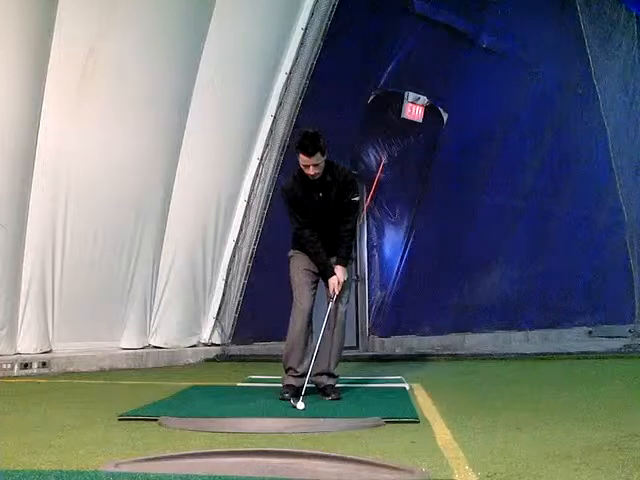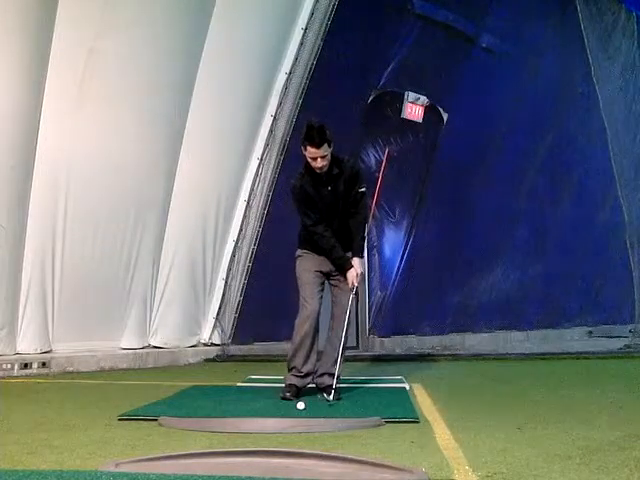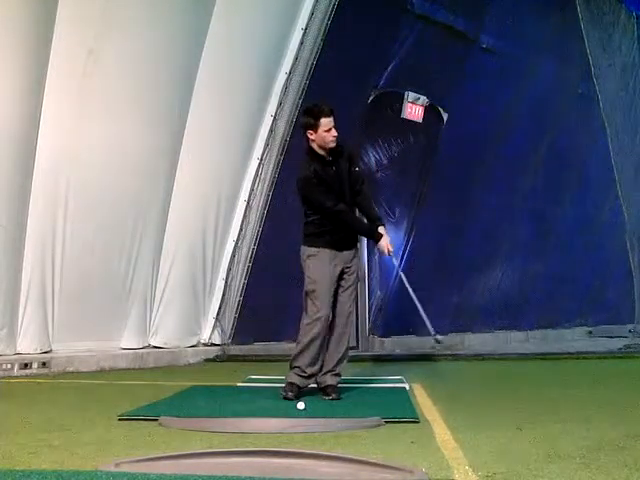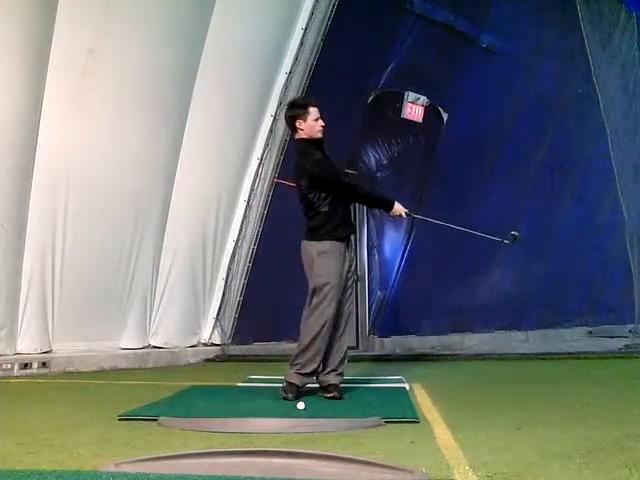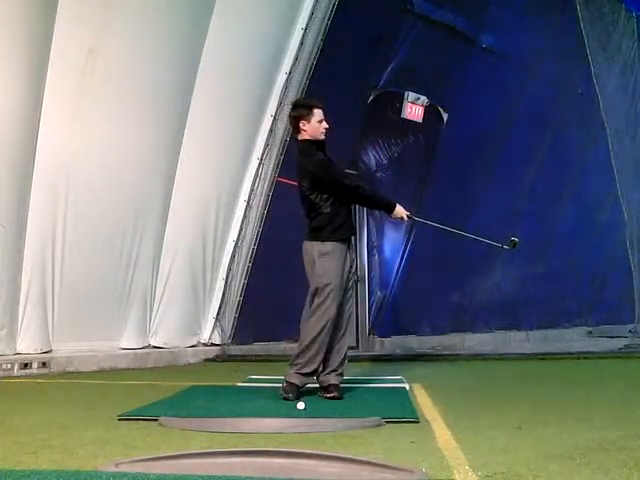
dt=1s
person 1, frame 1
left shoulder: (345, 179)
right shoulder: (292, 188)
left elbow: (348, 224)
right elbow: (306, 233)
left wrist: (341, 264)
right wrist: (327, 272)
left hip: (338, 254)
right hip: (305, 254)
left knee: (338, 312)
right knee: (302, 309)
left ankle: (325, 377)
right ankle: (293, 378)
person 1, frame 2
left shoulder: (350, 171)
right shoulder: (300, 186)
left elbow: (358, 215)
right elbow: (318, 229)
left wrist: (357, 257)
right wrist: (345, 265)
left hip: (346, 254)
right hip: (311, 254)
left knee: (341, 314)
right knee: (309, 312)
left ankle: (326, 377)
right ankle: (297, 377)
person 1, frame 3
left shoulder: (345, 156)
right shoulder: (308, 174)
left elbow: (360, 194)
right elbow: (338, 211)
left wrist: (378, 225)
right wrist: (375, 237)
left hip: (348, 249)
right hip: (320, 250)
left knee: (343, 315)
right knee: (318, 315)
left ankle: (328, 378)
right ankle: (297, 377)
person 1, frame 4
left shoulder: (314, 154)
right shoulder: (310, 160)
left elbow: (342, 188)
right elbow: (348, 187)
left wrist: (383, 203)
right wrist: (389, 204)
left hip: (340, 242)
right hip: (323, 245)
left knee: (341, 312)
right knee: (322, 311)
left ankle: (329, 377)
right ankle: (296, 377)
person 1, frame 5
left shoulder: (315, 157)
right shoulder: (313, 161)
left elbow: (344, 190)
right elbow: (351, 189)
right wrist: (390, 207)
left hip: (340, 243)
right hip: (325, 246)
left knee: (341, 314)
right knee: (323, 313)
left ankle: (329, 378)
right ankle: (296, 378)
